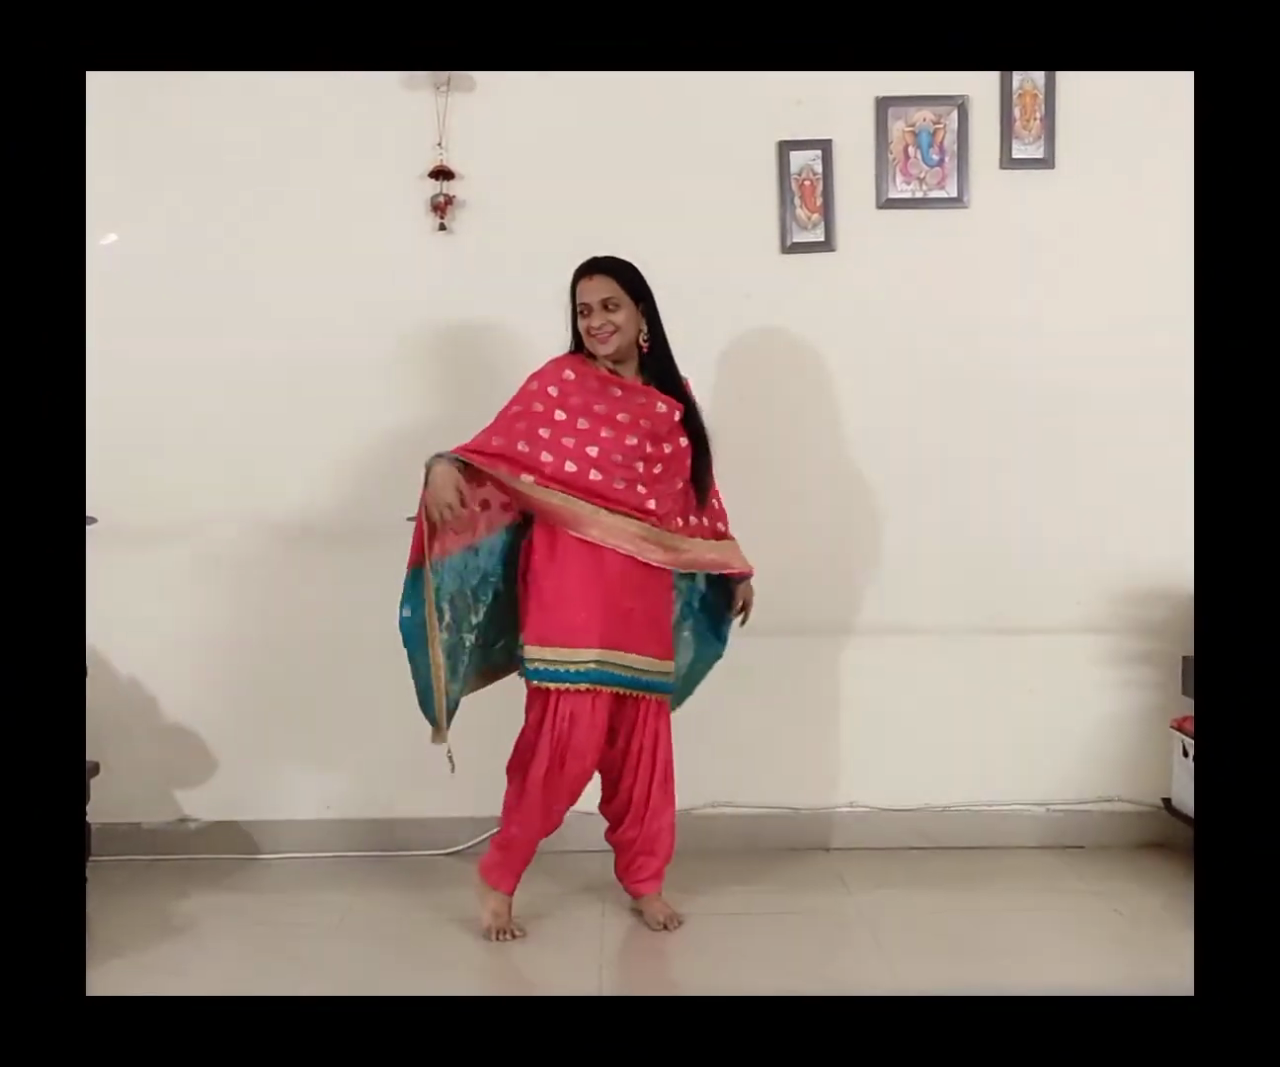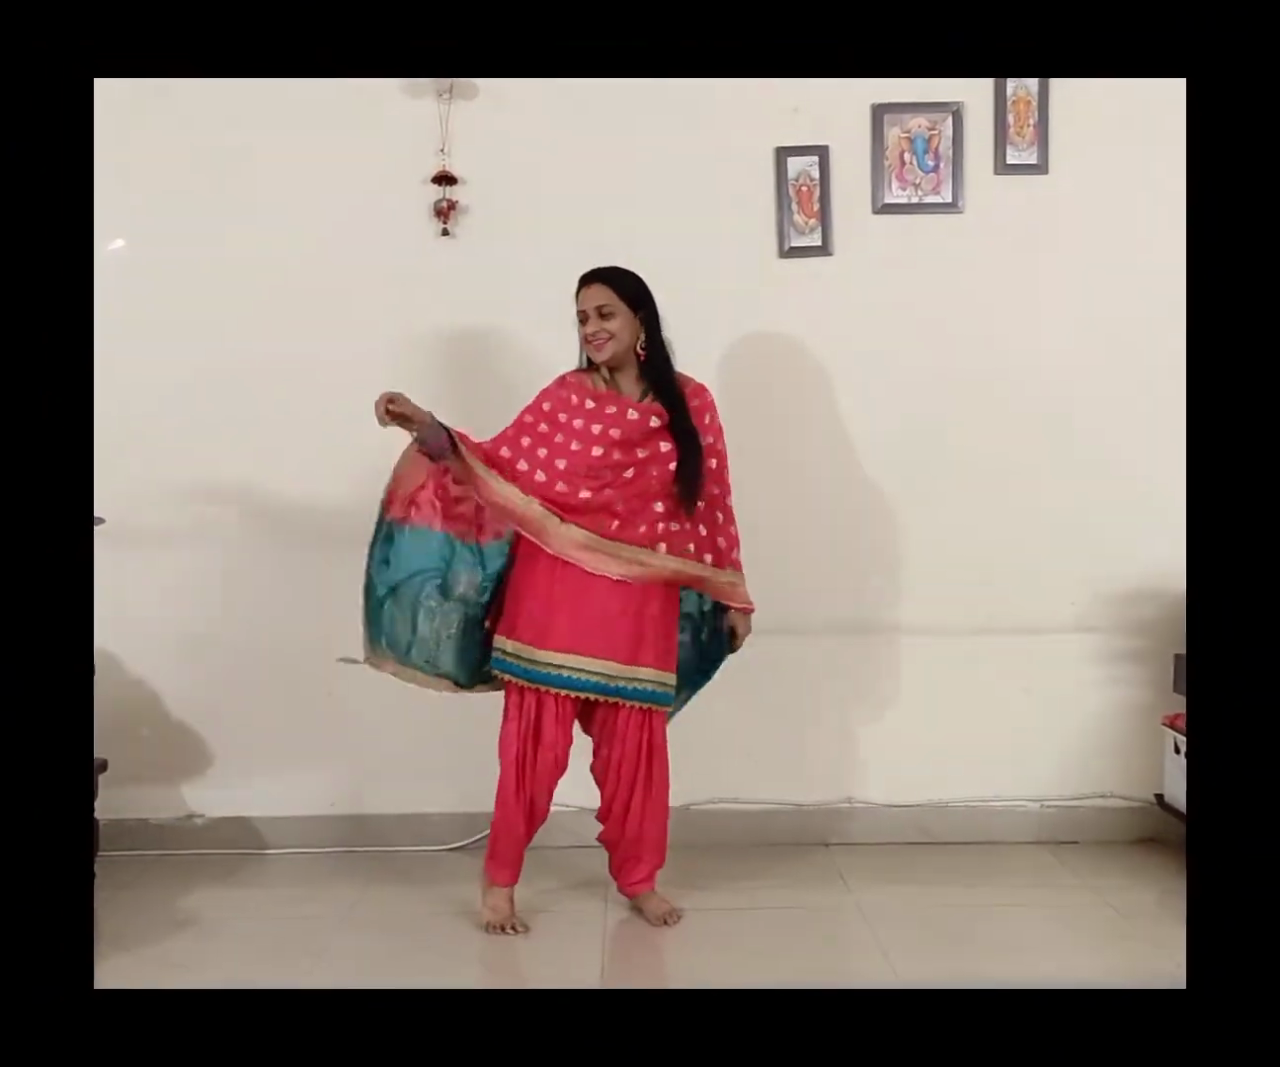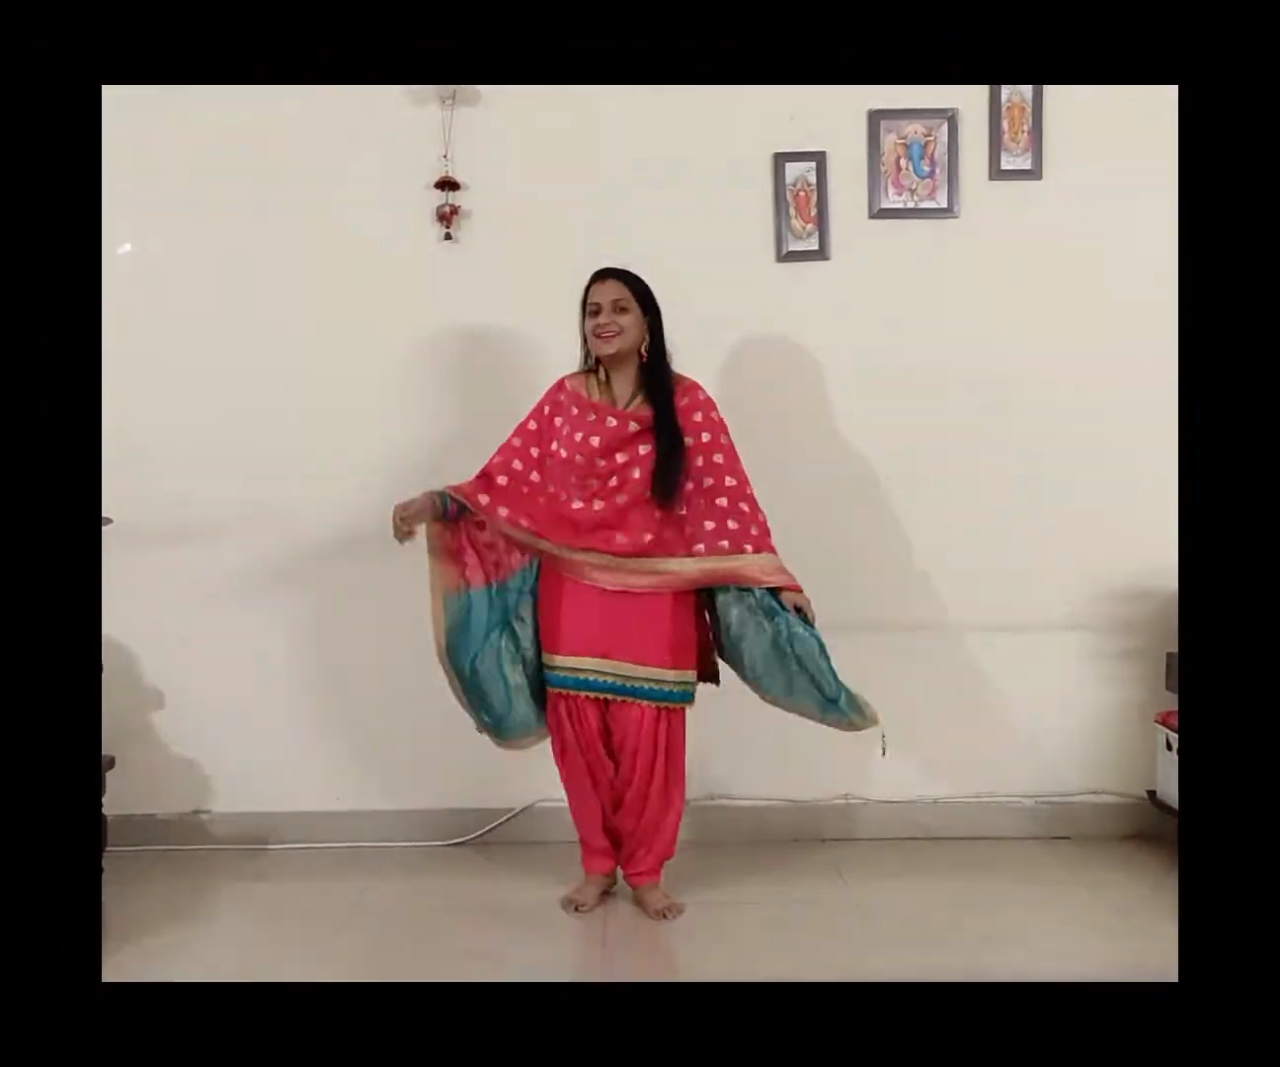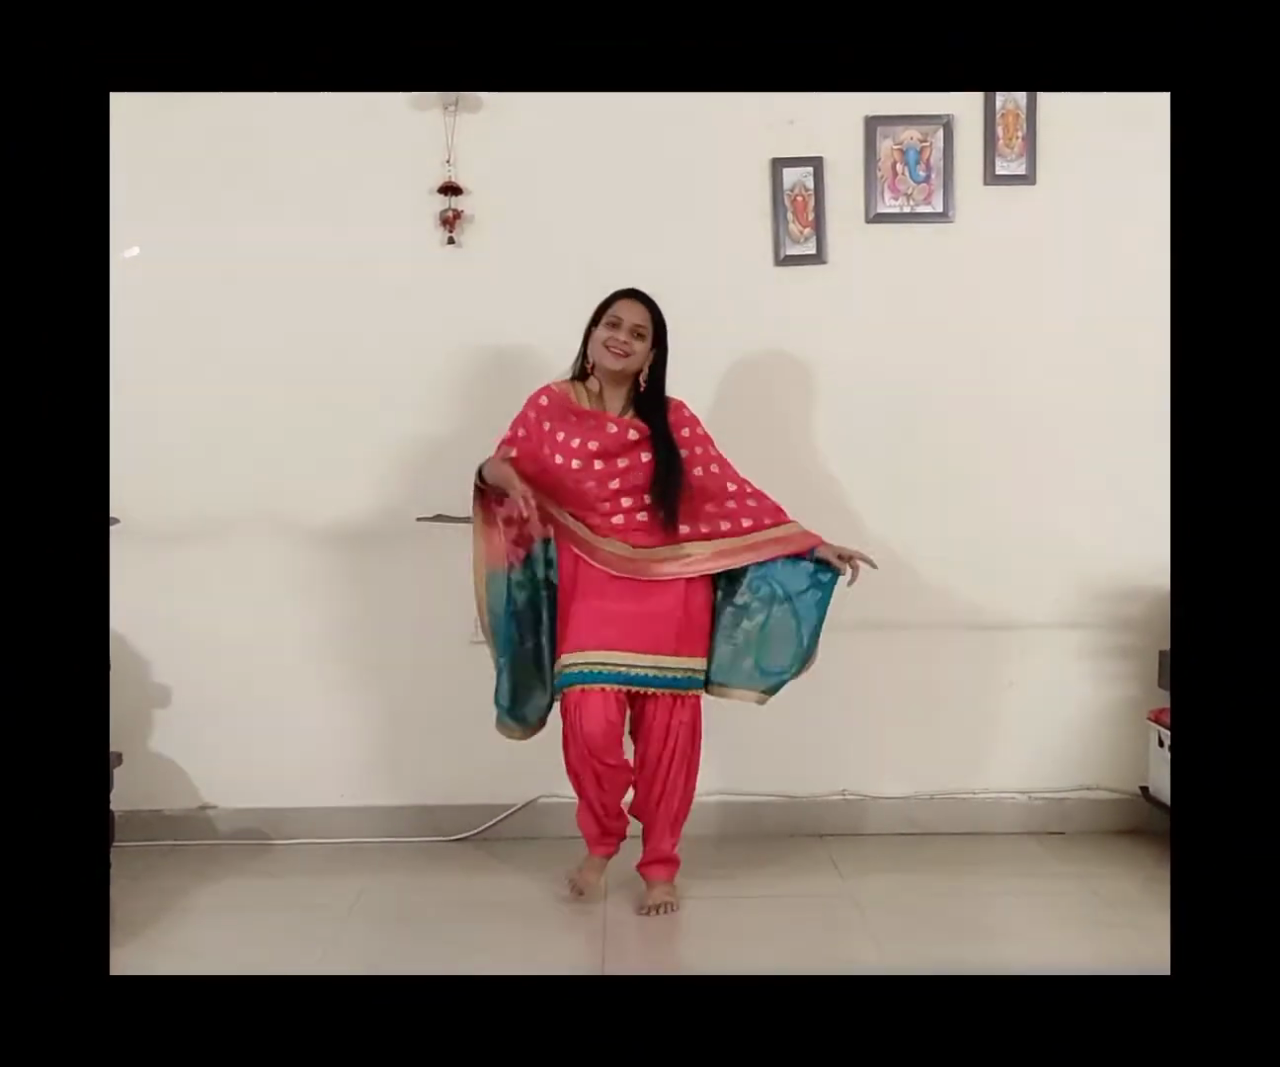
dt=0.4s
person 1, frame 1
left shoulder: (674, 395)
right shoulder: (561, 381)
left elbow: (694, 492)
right elbow: (494, 455)
left wrist: (733, 567)
right wrist: (443, 468)
left hip: (644, 590)
right hip: (571, 583)
left knee: (642, 741)
right knee: (566, 735)
left ankle: (645, 881)
right ankle: (499, 880)
person 1, frame 2
left shoulder: (690, 402)
right shoulder: (564, 396)
left elbow: (710, 501)
right elbow: (496, 468)
left wrist: (732, 595)
right wrist: (426, 427)
left hip: (641, 600)
right hip: (555, 591)
left knee: (634, 744)
right knee: (534, 741)
left ankle: (639, 878)
right ankle: (499, 880)
person 1, frame 3
left shoulder: (686, 401)
right shoulder: (562, 400)
left elbow: (725, 496)
right elbow: (507, 479)
left wrist: (773, 579)
right wrist: (438, 504)
left hip: (657, 598)
right hip: (574, 597)
left knee: (649, 738)
right knee: (579, 735)
left ankle: (646, 873)
right ankle: (599, 865)
person 1, frame 4
left shoulder: (671, 419)
right shoulder: (550, 405)
left elbow: (730, 493)
right elbow: (510, 468)
left wrist: (813, 543)
right wrist: (494, 474)
left hip: (672, 597)
right hip: (594, 596)
left knee: (668, 736)
right knee: (590, 727)
left ankle: (660, 867)
right ankle: (600, 844)
